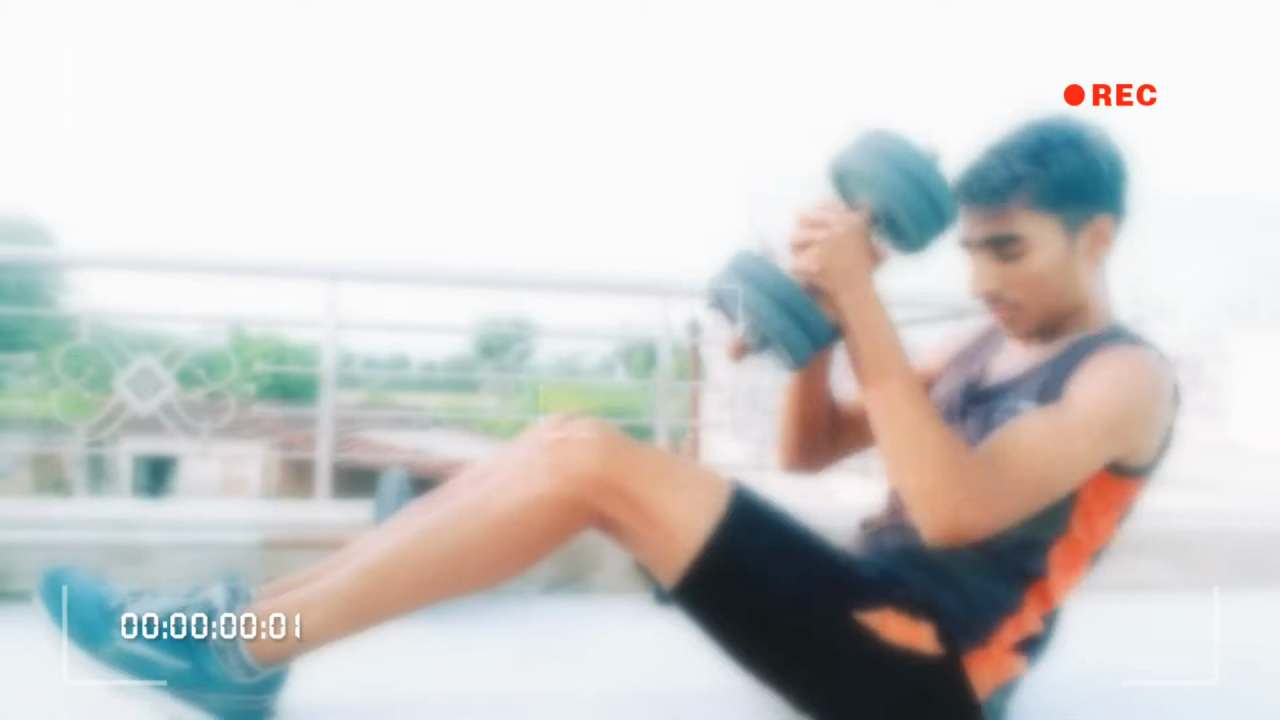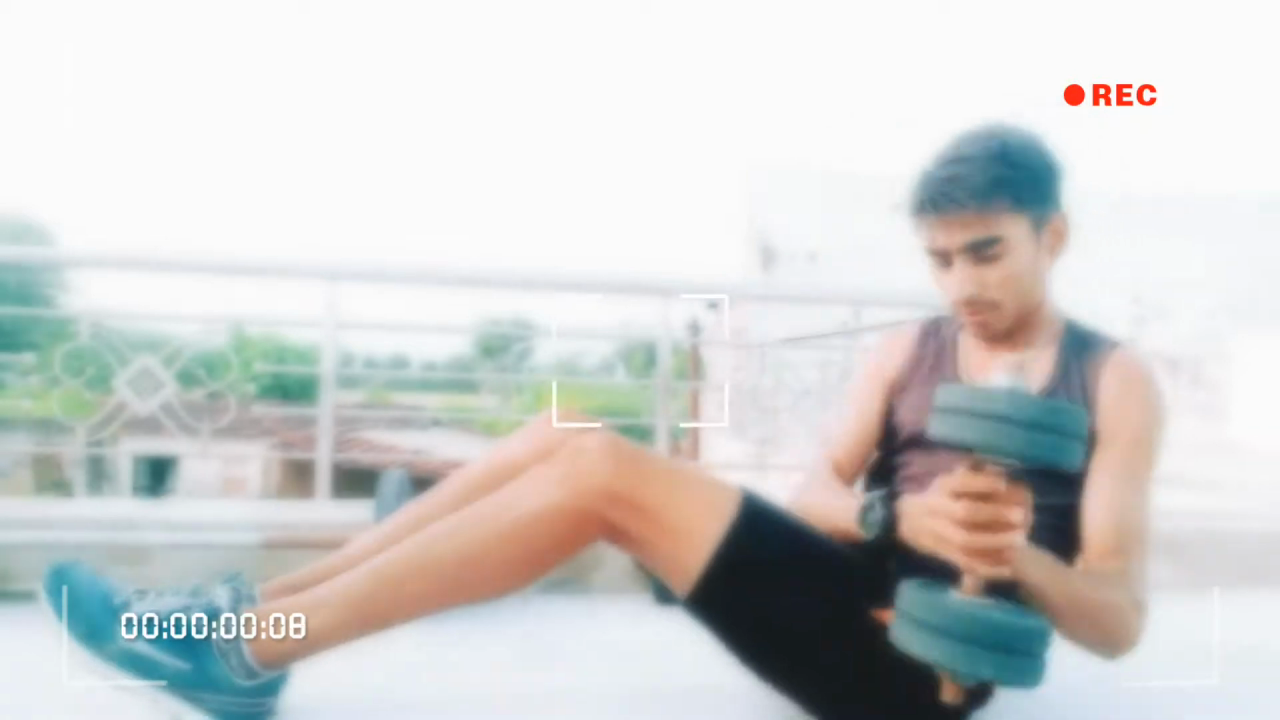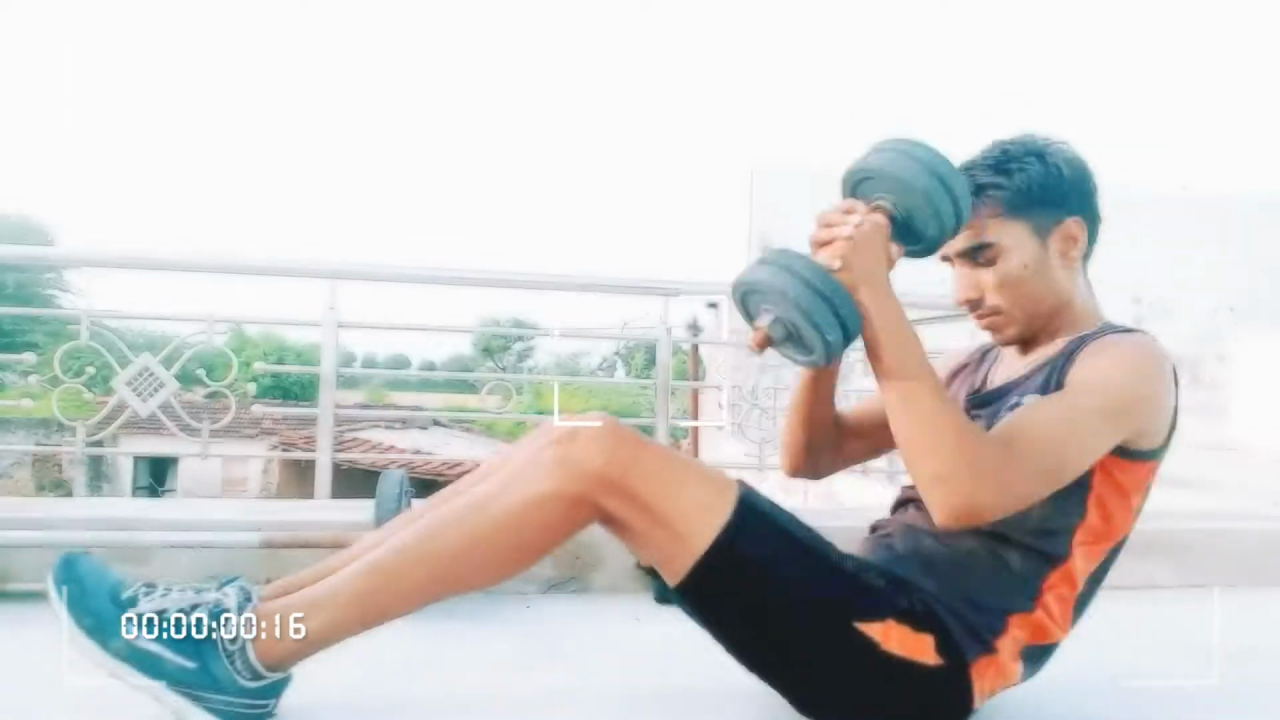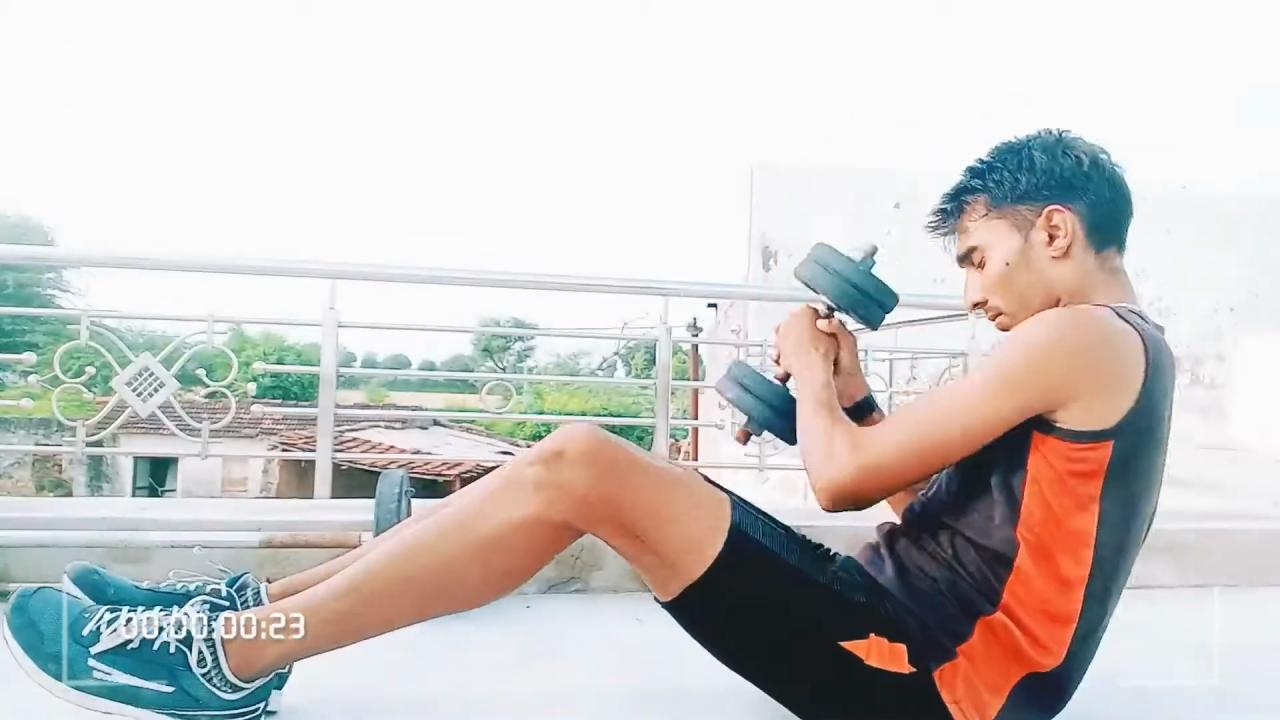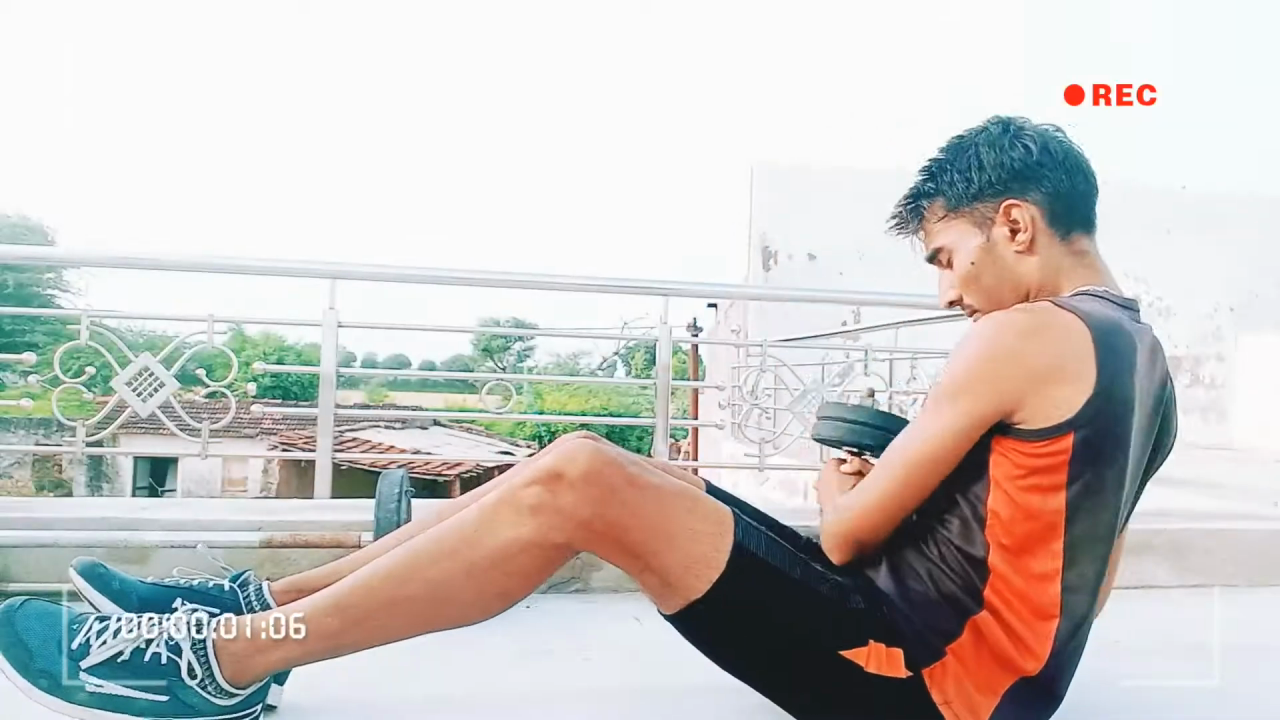
dt=0.3s
person 1, frame 1
left shoulder: (1125, 379)
right shoulder: (991, 348)
left elbow: (948, 506)
right elbow: (804, 451)
left wrist: (860, 303)
right wrist: (814, 327)
right hip: (866, 617)
left knee: (587, 458)
right knee: (565, 445)
right ankle: (253, 612)
person 1, frame 2
left shoulder: (1114, 383)
right shoulder: (910, 349)
left elbow: (1117, 623)
right elbow: (816, 497)
left wrist: (1016, 555)
right wrist: (894, 513)
right hip: (849, 601)
left knee: (598, 471)
right knee: (560, 443)
right ankle: (251, 613)
person 1, frame 3
left shoulder: (1128, 367)
right shoulder: (980, 360)
left elbow: (967, 494)
right elbow: (806, 458)
left wrist: (880, 300)
right hip: (868, 610)
left knee: (596, 454)
right knee: (570, 446)
right ankle: (258, 606)
person 1, frame 4
left shoulder: (1071, 338)
right shoulder: (1126, 363)
left elbow: (837, 473)
left wrist: (809, 374)
right wrist: (855, 401)
left knee: (579, 472)
right knee: (582, 452)
right ankle: (258, 605)
person 1, frame 5
left shoulder: (1028, 339)
right shoulder: (1137, 360)
left elbow: (849, 532)
right elbow: (1077, 569)
left wrist: (841, 490)
left knee: (574, 491)
right knee: (584, 462)
right ankle: (264, 604)
